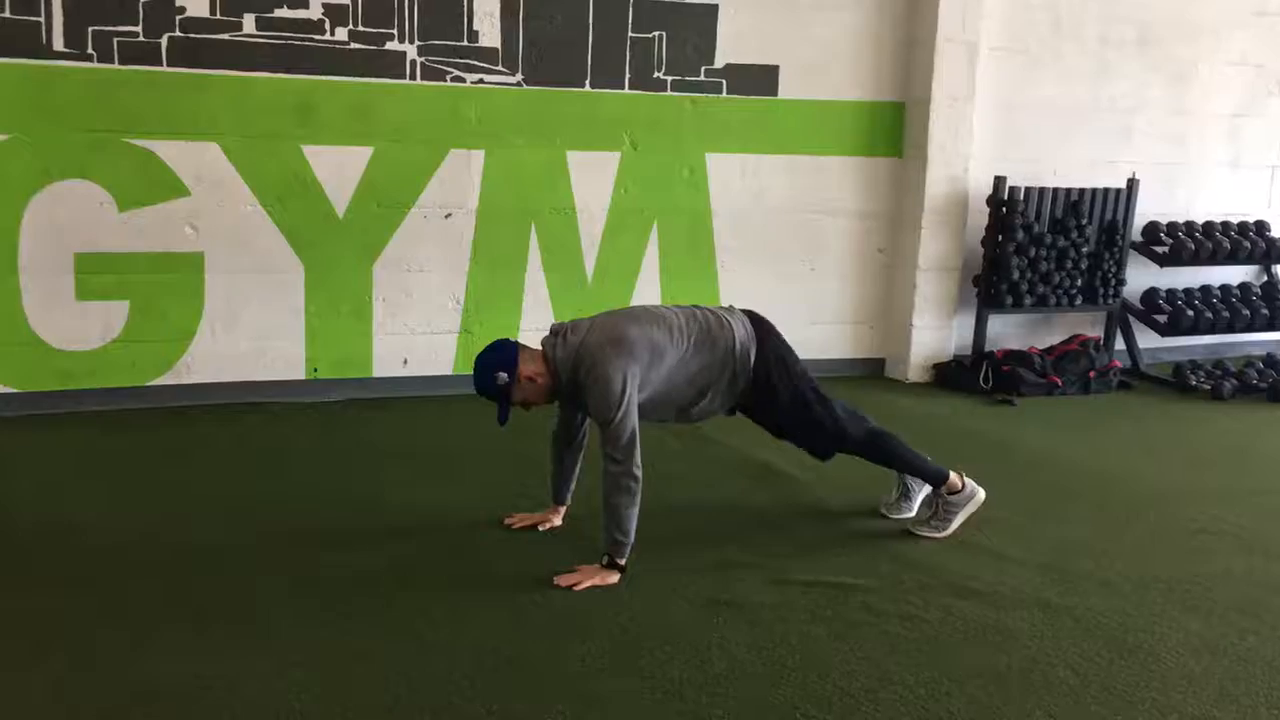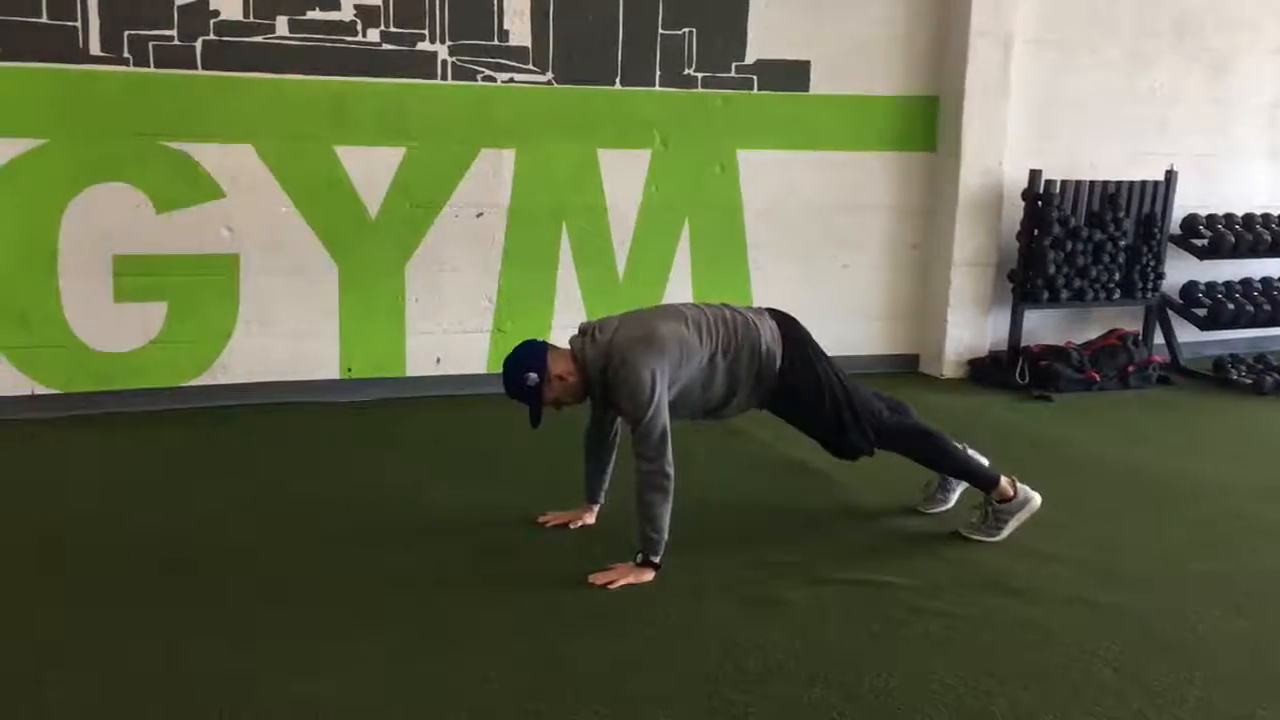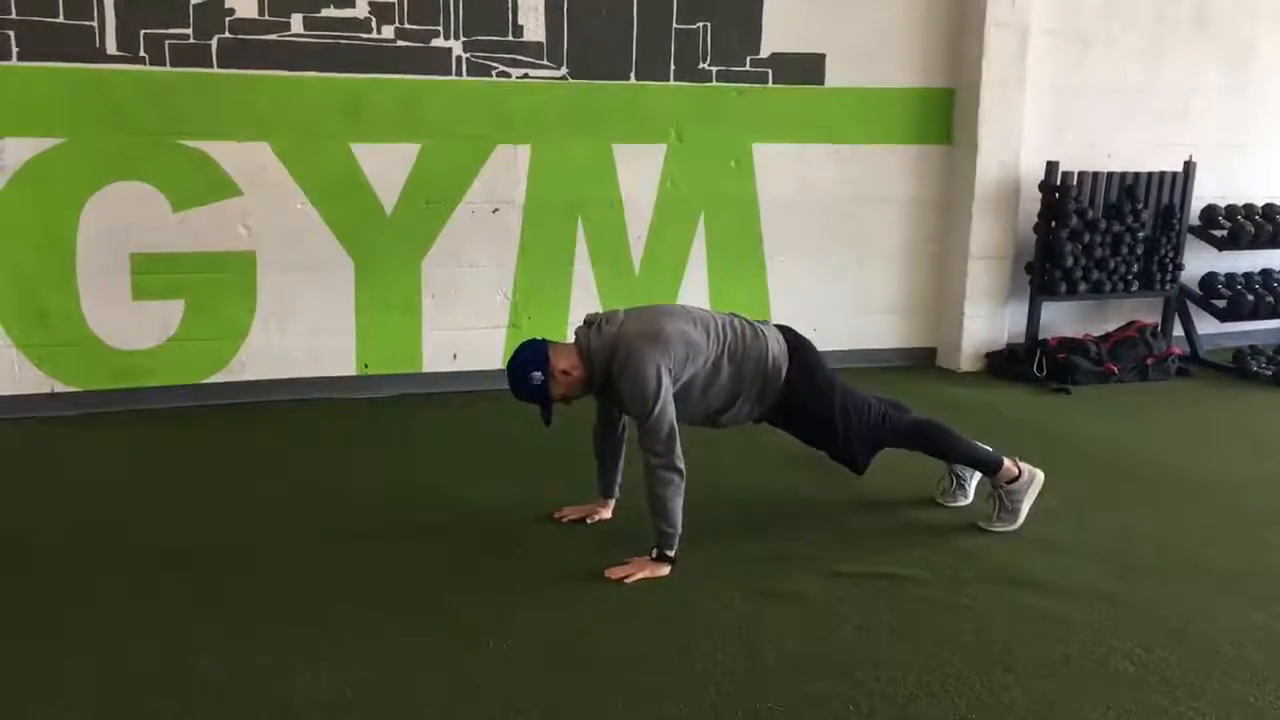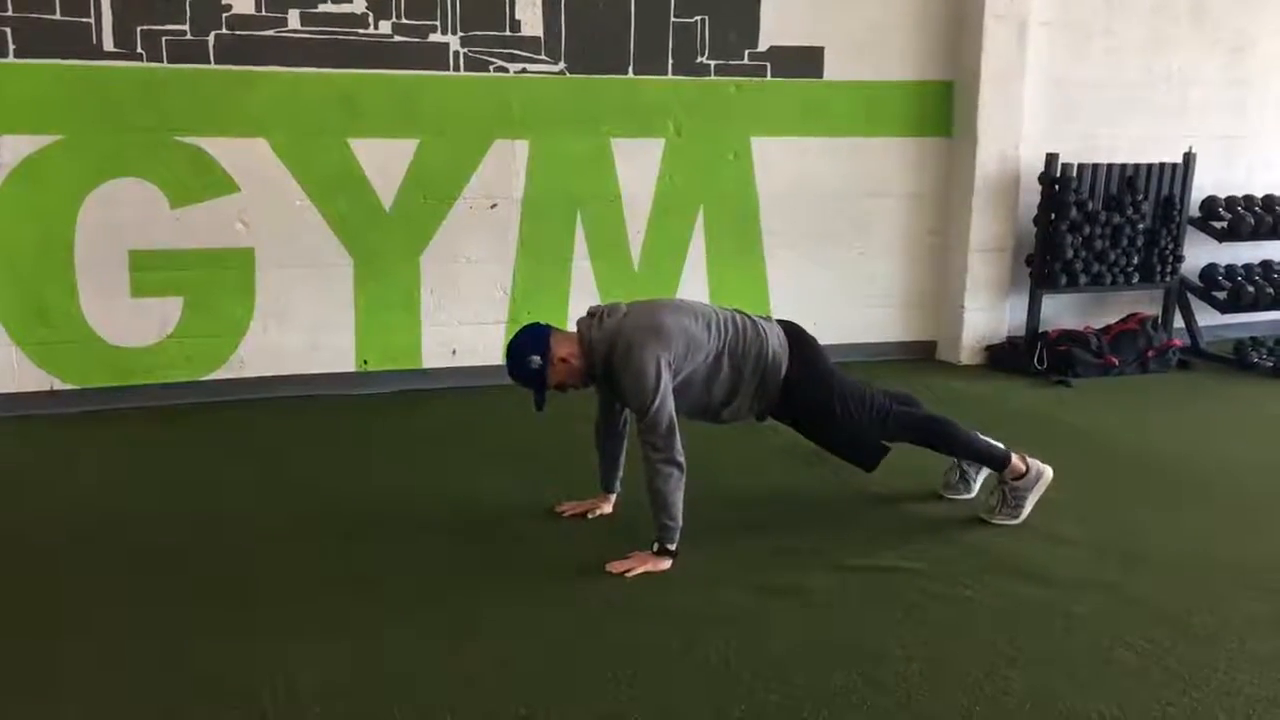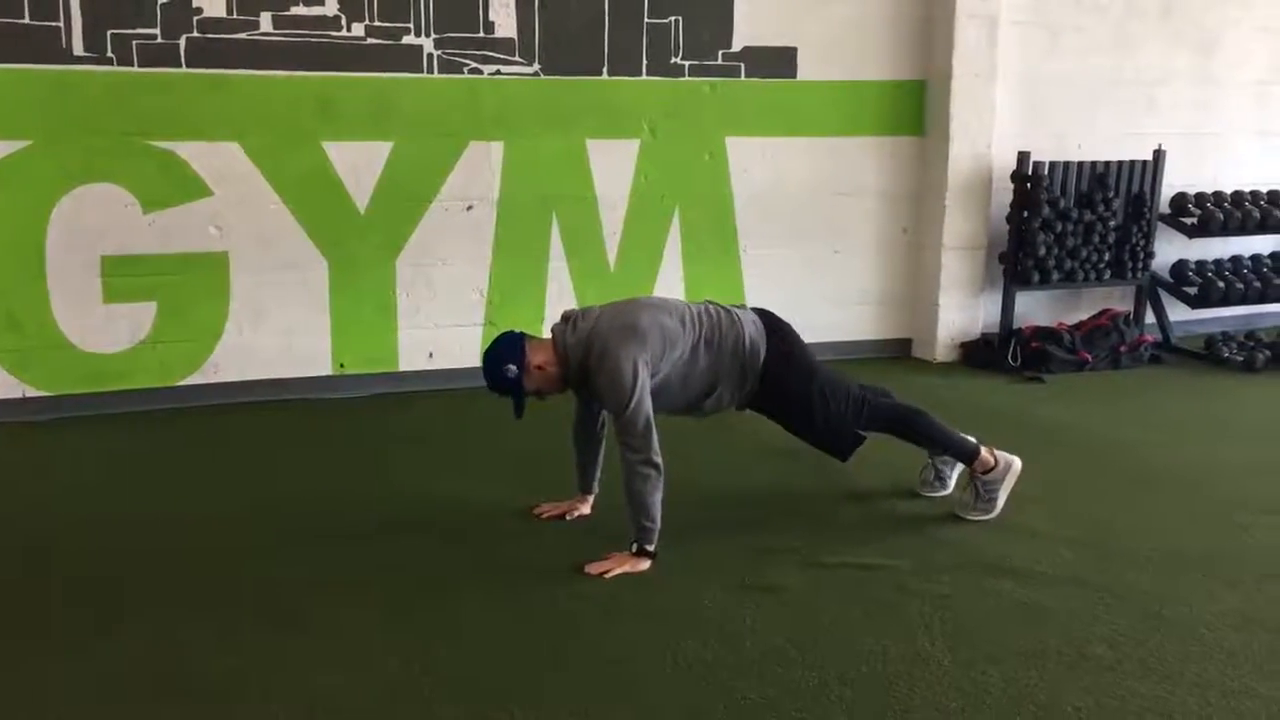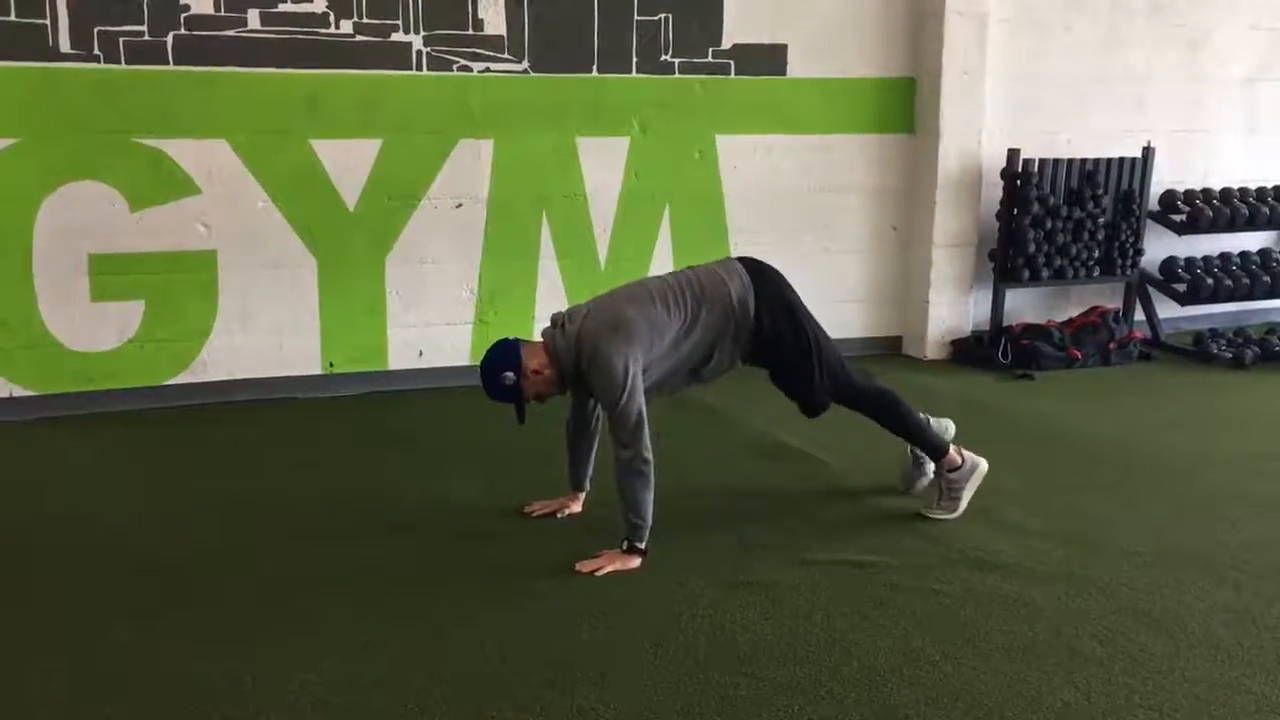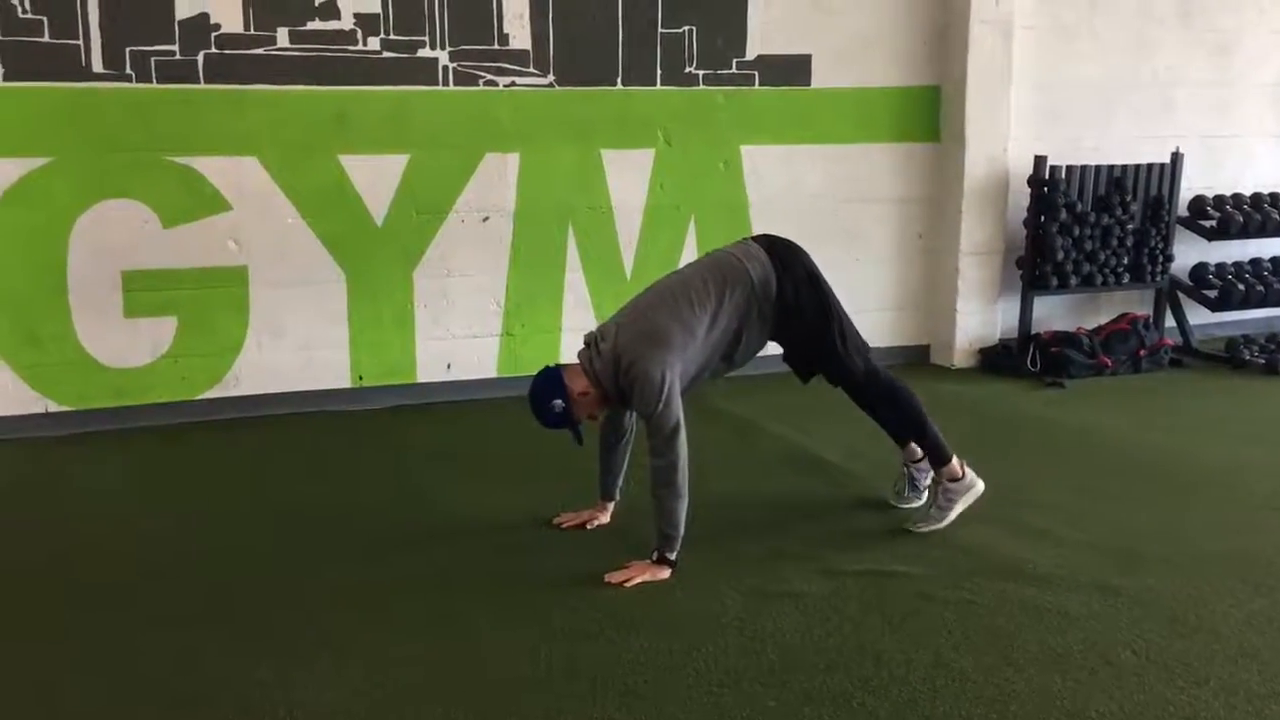
dt=0.5s
person 1, frame 1
left shoulder: (601, 368)
right shoulder: (567, 353)
left elbow: (623, 465)
right elbow: (570, 432)
left wrist: (614, 564)
right wrist: (557, 507)
left hip: (748, 355)
right hip: (731, 346)
left knee: (836, 429)
right knee: (823, 420)
left ankle: (952, 487)
right ankle: (914, 478)
person 1, frame 2
left shoulder: (631, 367)
right shoulder: (595, 351)
left elbow: (655, 464)
right elbow: (602, 430)
left wrist: (648, 562)
right wrist: (590, 506)
left hip: (776, 356)
right hip: (759, 350)
left knee: (874, 425)
right knee: (864, 414)
left ankle: (1006, 493)
right ankle: (956, 460)
person 1, frame 3
left shoulder: (635, 362)
right shoulder: (600, 347)
left elbow: (664, 457)
right elbow: (609, 426)
left wrist: (663, 555)
right wrist: (606, 500)
left hip: (782, 375)
right hip: (766, 365)
left knee: (880, 427)
right knee: (874, 417)
left ankle: (1010, 474)
right ankle: (963, 461)
person 1, frame 4
left shoulder: (634, 354)
right shoulder: (602, 337)
left elbow: (663, 451)
right elbow: (612, 418)
left wrist: (664, 549)
right wrist: (607, 494)
left hip: (784, 370)
right hip: (768, 359)
left knee: (886, 420)
right knee: (878, 409)
left ankle: (1019, 470)
right ankle: (971, 451)
person 1, frame 5
left shoulder: (610, 356)
right shoulder: (578, 342)
left elbow: (641, 452)
right elbow: (589, 420)
left wrist: (644, 549)
right wrist: (585, 496)
left hip: (760, 357)
right hip: (744, 350)
left knee: (860, 410)
right knee: (852, 401)
left ankle: (989, 463)
right ankle: (946, 450)
person 1, frame 6
left shoulder: (604, 354)
right shoulder: (570, 341)
left elbow: (633, 449)
right elbow: (584, 417)
left wrist: (634, 548)
right wrist: (576, 494)
left hip: (755, 303)
right hip: (737, 293)
left knee: (843, 385)
right knee: (832, 381)
left ankle: (954, 462)
right ankle: (930, 427)
person 1, frame 7
left shoulder: (644, 367)
right shoulder: (605, 356)
left elbow: (669, 457)
right elbow: (618, 427)
left wrist: (665, 560)
right wrist: (605, 504)
left hip: (778, 276)
right hip: (755, 271)
left knee: (859, 372)
right knee: (844, 373)
left ankle: (953, 475)
right ankle: (917, 456)
